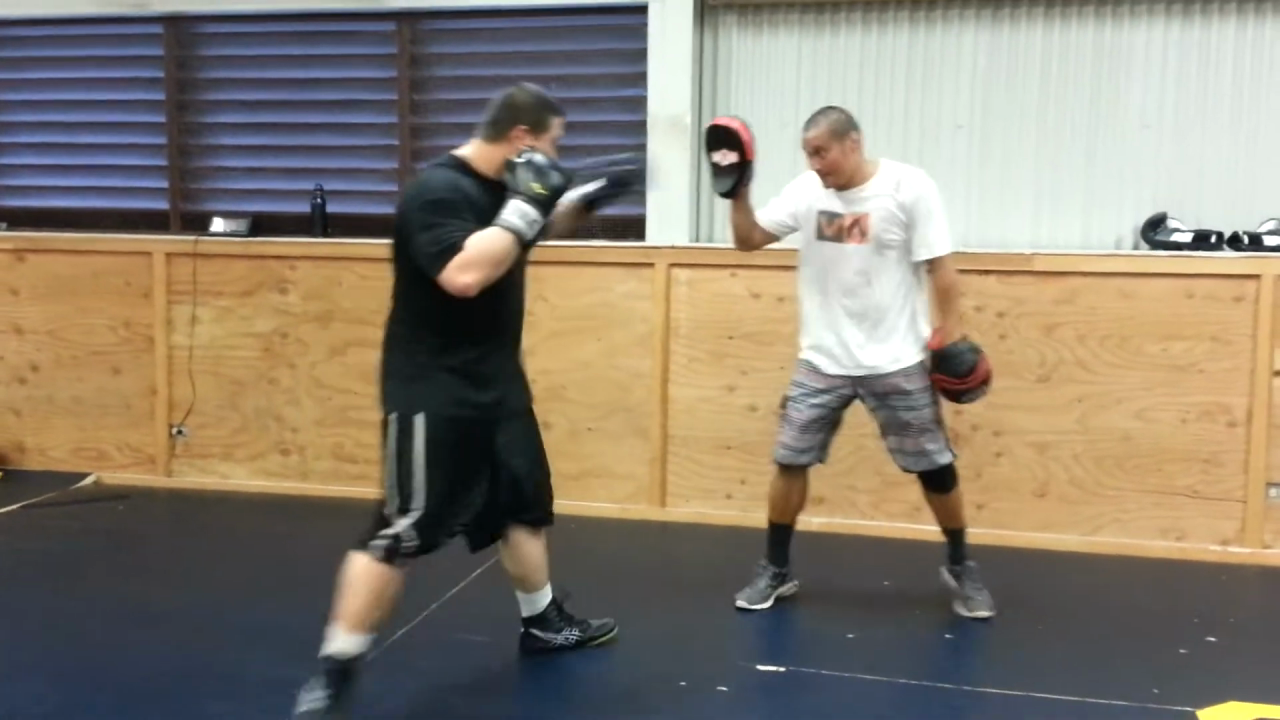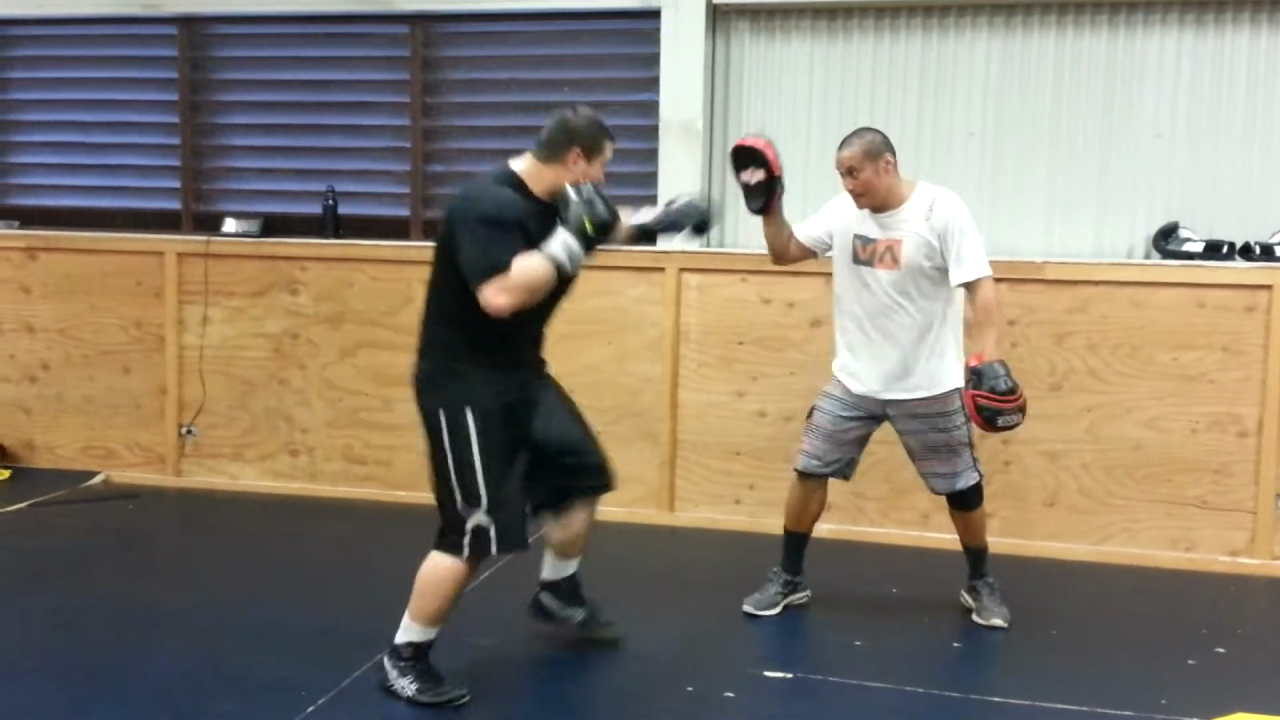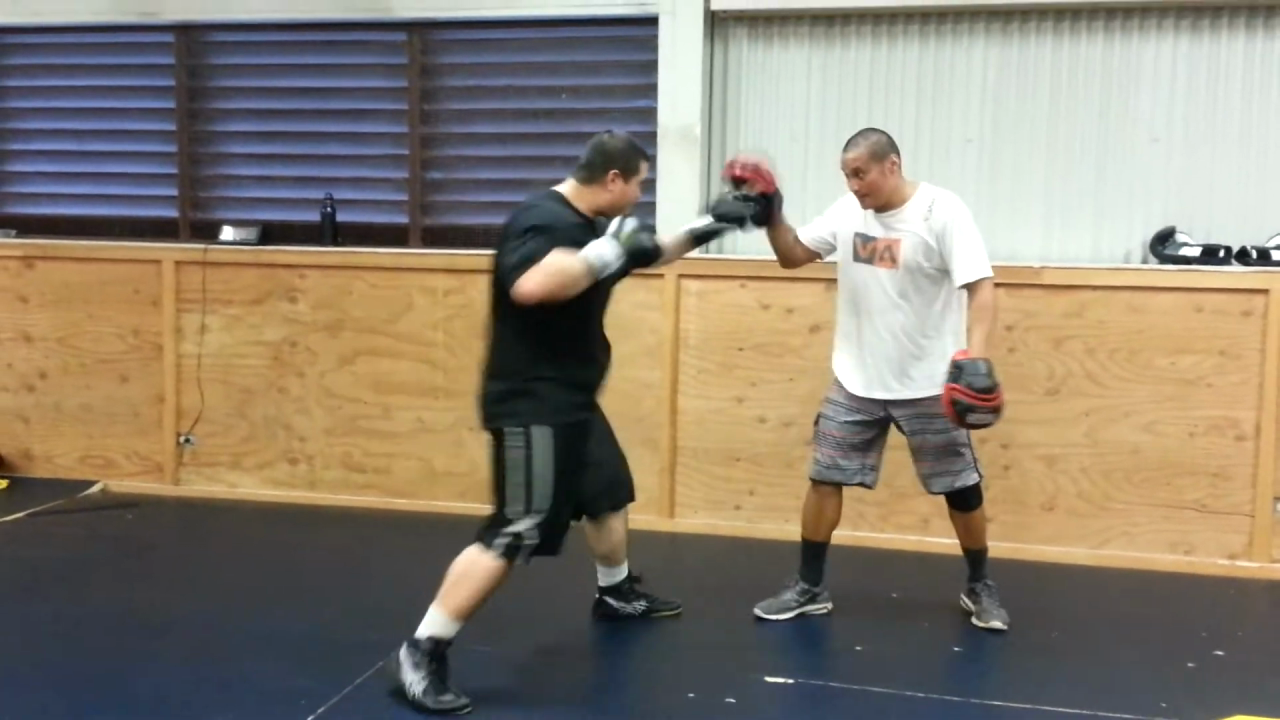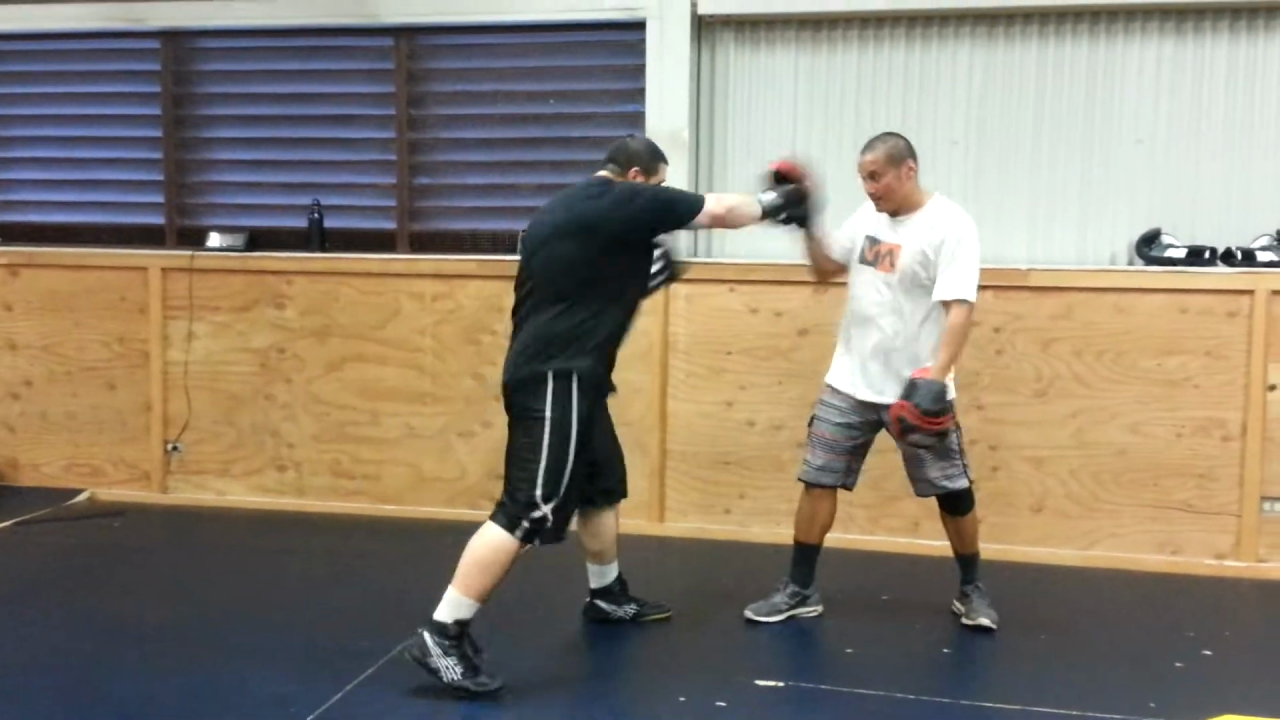
dt=0.2s
person 1, frame 1
left shoulder: (491, 180)
right shoulder: (438, 191)
left elbow: (549, 215)
right elbow: (466, 274)
left wrist: (592, 195)
right wrist: (529, 205)
left hip: (494, 381)
right hip: (435, 389)
left knee: (525, 505)
right knee: (402, 531)
left ankle: (544, 620)
person 1, frame 2
left shoulder: (552, 197)
right shoulder: (489, 205)
left elbow: (607, 227)
right elbow: (502, 296)
left wrist: (656, 220)
right wrist: (573, 237)
left hip: (520, 376)
right hip: (468, 389)
left knee: (582, 476)
right knee: (477, 529)
left ankle: (558, 594)
right ankle: (406, 656)
person 1, frame 3
left shoulder: (587, 222)
right shoulder: (544, 220)
left elbow: (648, 250)
right elbow: (532, 286)
left wrist: (706, 224)
right wrist: (607, 250)
left hip: (567, 395)
right hip: (528, 401)
left knee: (609, 490)
right knee: (516, 528)
left ankle: (617, 592)
right ankle: (422, 654)
person 1, frame 4
left shoulder: (560, 212)
right shoulder: (618, 203)
right elbow: (715, 211)
left wrist: (644, 276)
right wrist: (771, 202)
left hip: (557, 369)
right hip: (559, 373)
left knee: (601, 484)
right knee: (529, 507)
left ankle: (606, 595)
right ankle: (441, 633)
person 2, frame 1
left shoulder: (908, 186)
right shoulder: (806, 191)
left elbow: (941, 262)
right elbow: (747, 239)
left wrist: (951, 332)
right wrist: (737, 189)
left hip: (896, 362)
right hip: (823, 359)
left knee: (935, 465)
right knee: (790, 460)
left ankle: (961, 568)
right ankle: (775, 571)
person 2, frame 2
left shoulder: (942, 211)
right shoulder: (843, 210)
left elbow: (980, 286)
right elbow: (785, 252)
left wrist: (989, 357)
right wrist: (769, 205)
left hip: (927, 385)
right hip: (853, 378)
left knee: (962, 485)
right knee: (810, 469)
left ankle: (980, 584)
right ankle: (787, 578)
person 2, frame 3
left shoulder: (944, 212)
right shoulder: (848, 211)
left elbow: (979, 286)
right elbow: (795, 255)
left wrist: (977, 356)
right wrist: (771, 216)
left hip: (927, 385)
right hip: (856, 381)
left knee: (961, 486)
right knee: (825, 477)
left ankle: (979, 587)
right ankle: (809, 587)
person 2, frame 4
left shoulder: (950, 225)
right shoulder: (871, 214)
left elbow: (960, 308)
right elbow: (827, 270)
left wrist: (934, 377)
right wrist: (806, 224)
left hip: (914, 387)
right hip: (849, 383)
left knee: (952, 490)
right knee: (817, 479)
left ankle: (971, 589)
right ankle: (800, 589)
